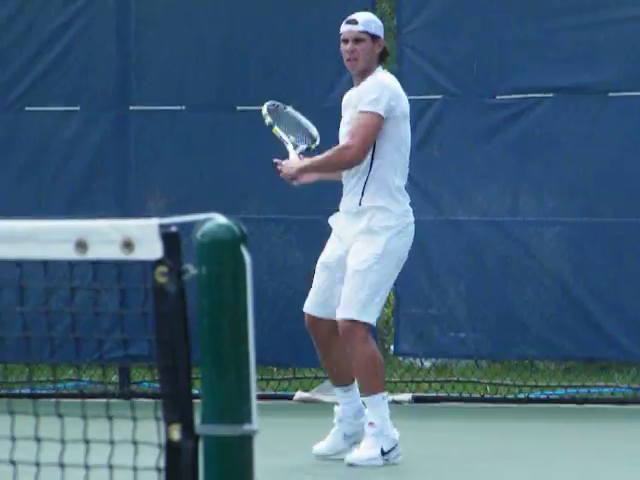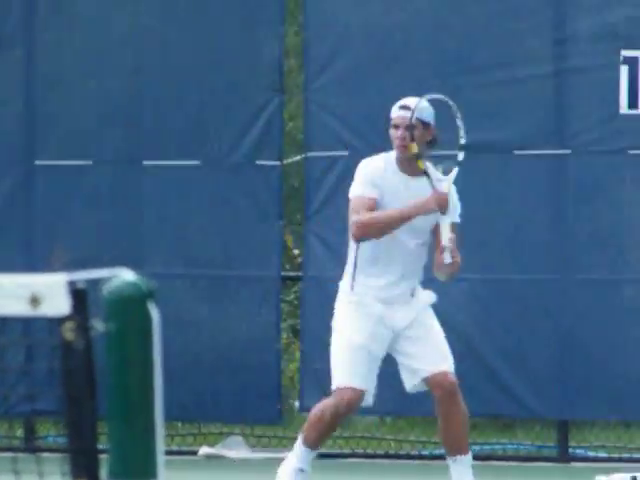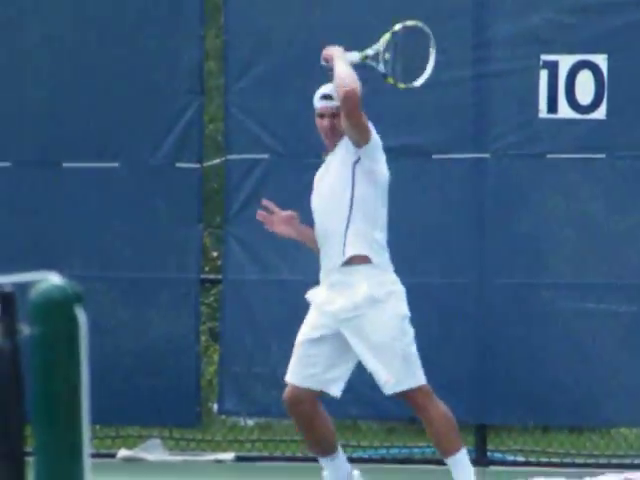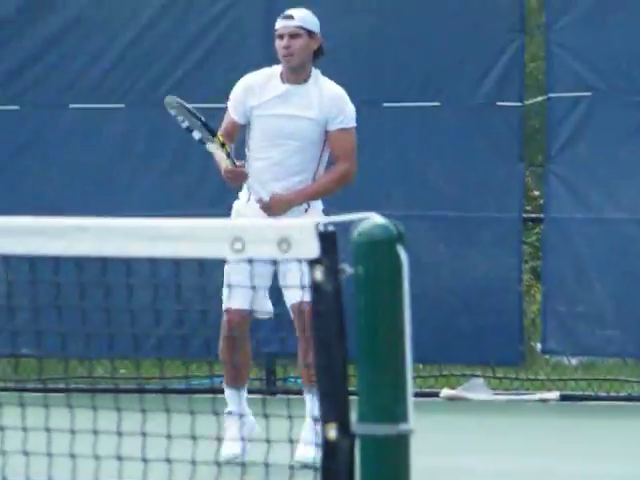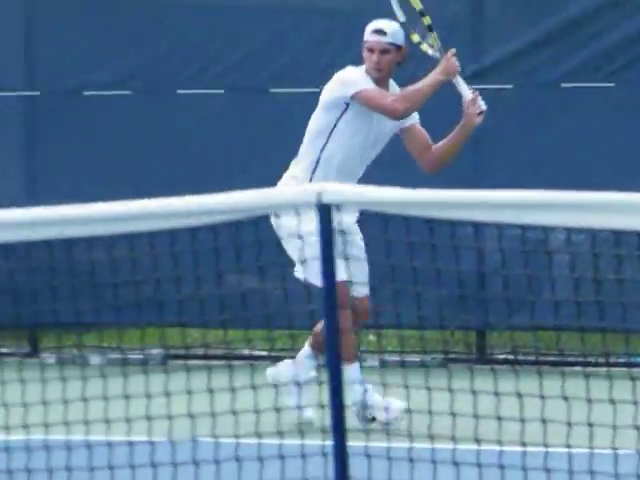
dt=1s
person 1, frame 1
left shoulder: (379, 87)
right shoulder: (356, 93)
left elbow: (353, 153)
left wrist: (301, 166)
right wrist: (311, 170)
left hip: (382, 224)
right hip: (353, 223)
left knee: (351, 325)
right knee: (317, 319)
left ankle: (381, 437)
right ankle: (350, 419)
person 1, frame 2
left shoulder: (443, 194)
right shoulder: (370, 170)
left elbow: (444, 260)
right elbow: (359, 229)
left wrist: (448, 263)
right wrist: (417, 207)
left hip: (411, 306)
right hip: (360, 303)
left knee: (445, 386)
right knee: (347, 397)
person 1, frame 3
left shoulder: (362, 147)
right shoulder: (325, 173)
left elbow: (352, 94)
left wrist: (339, 57)
right wrist: (299, 232)
left hip: (371, 295)
right hip: (331, 300)
left knee: (417, 395)
right knee: (297, 400)
person 1, frame 4
left shoulder: (334, 98)
right shoulder: (250, 85)
left elbow: (345, 168)
right elbow: (222, 141)
left wrist: (292, 199)
right wrist: (227, 168)
left hip: (301, 219)
right hip: (251, 218)
left knee: (305, 317)
right knee: (234, 322)
left ankle: (314, 423)
right ankle: (238, 419)
person 1, frame 5
left shoulder: (401, 97)
right shoulder: (348, 79)
left elbow: (431, 160)
right elbow: (397, 108)
left wrist: (466, 125)
right wrist: (439, 75)
left hip: (338, 209)
left knee: (357, 309)
right knee: (344, 298)
left ankle: (293, 375)
right ankle: (356, 390)
